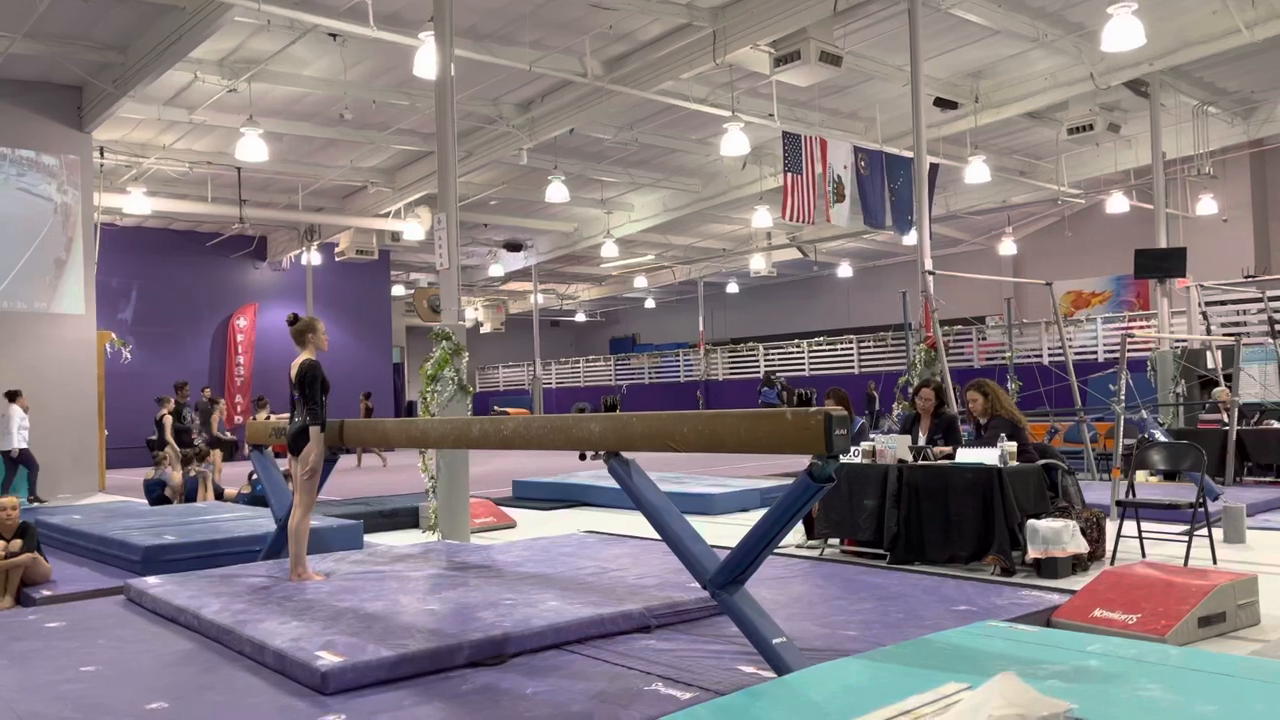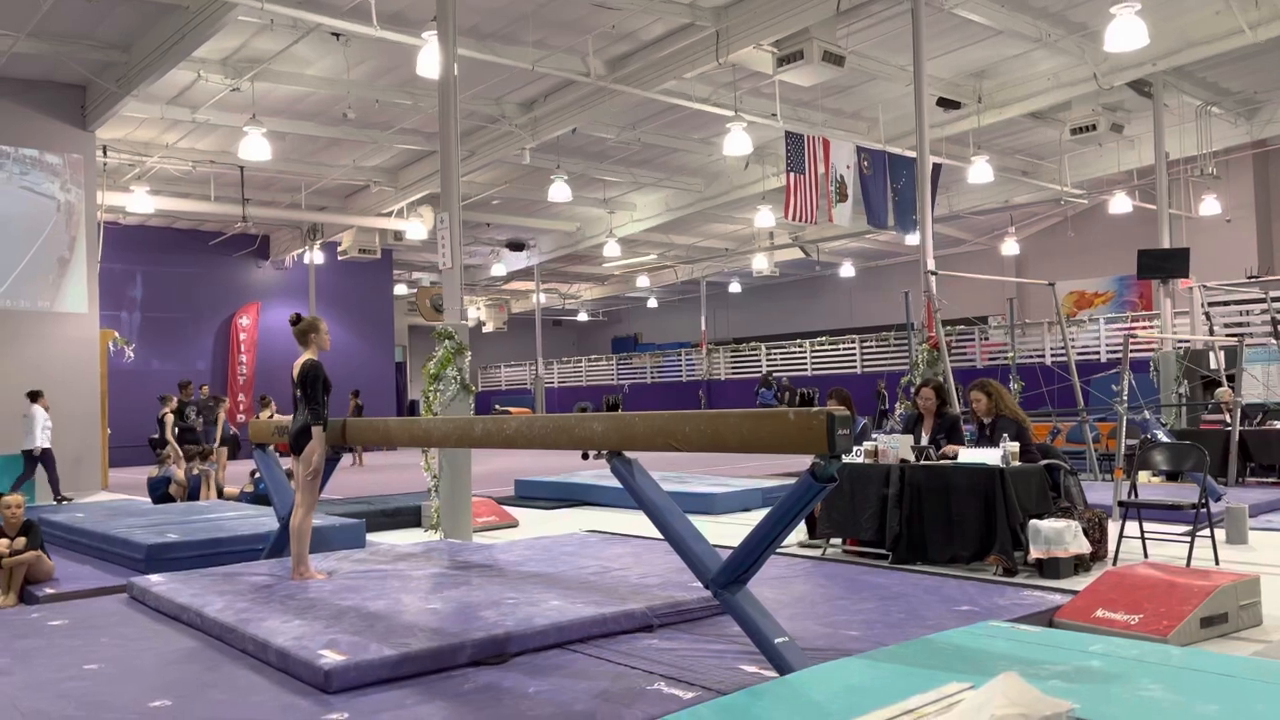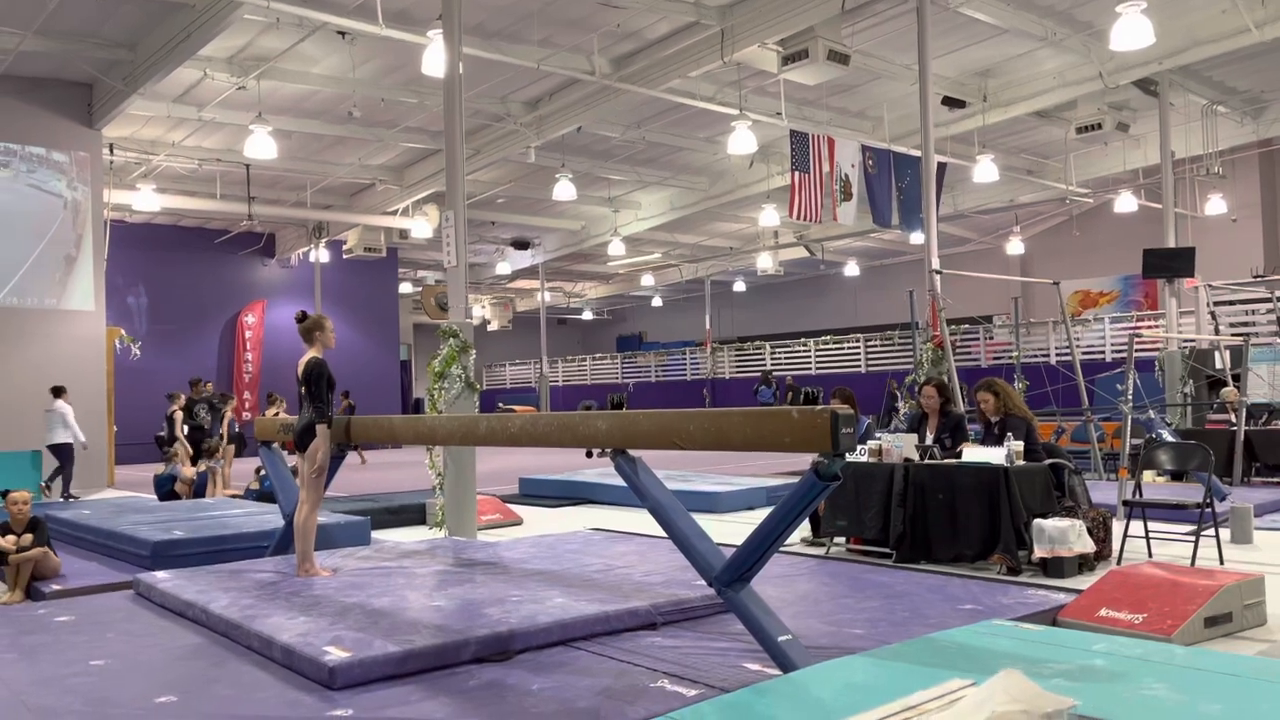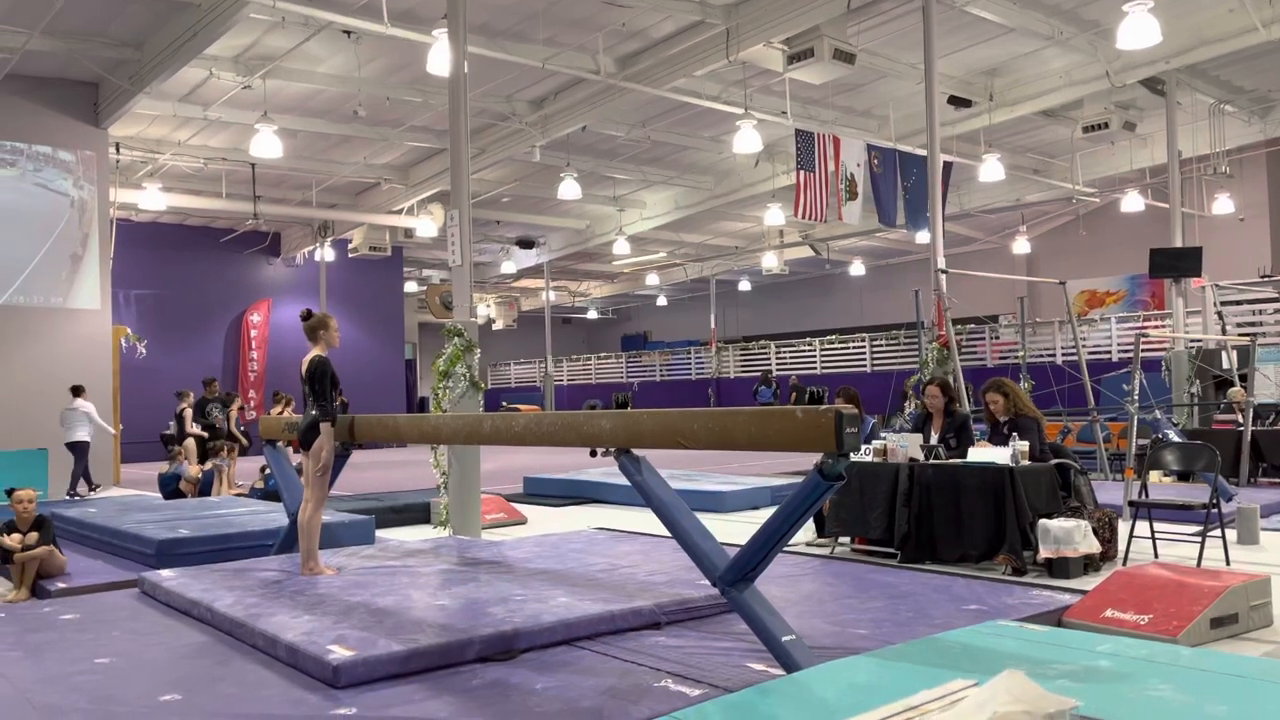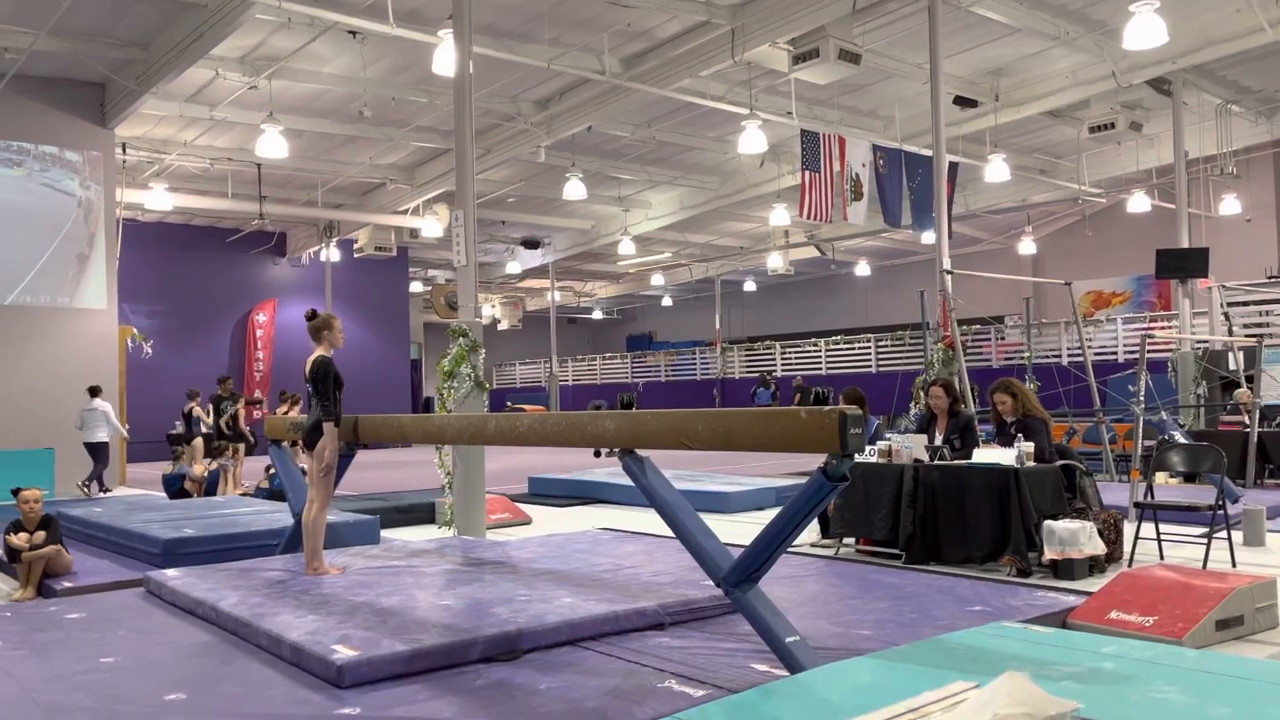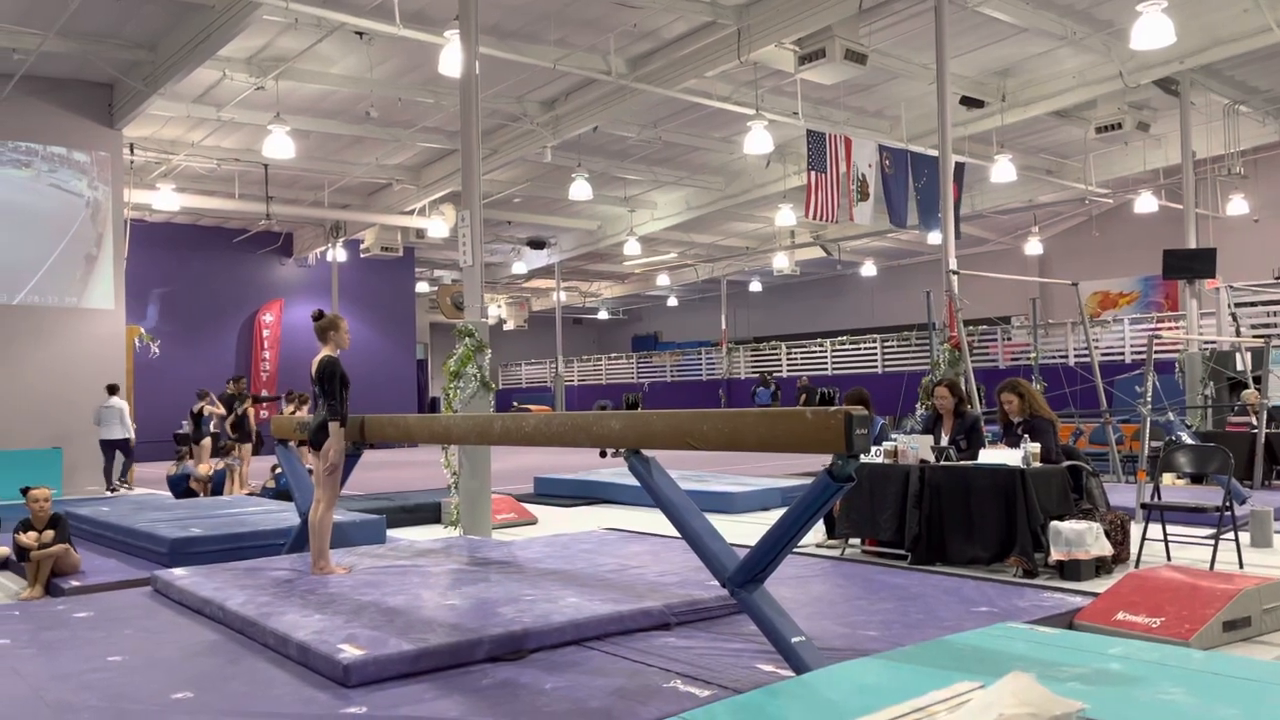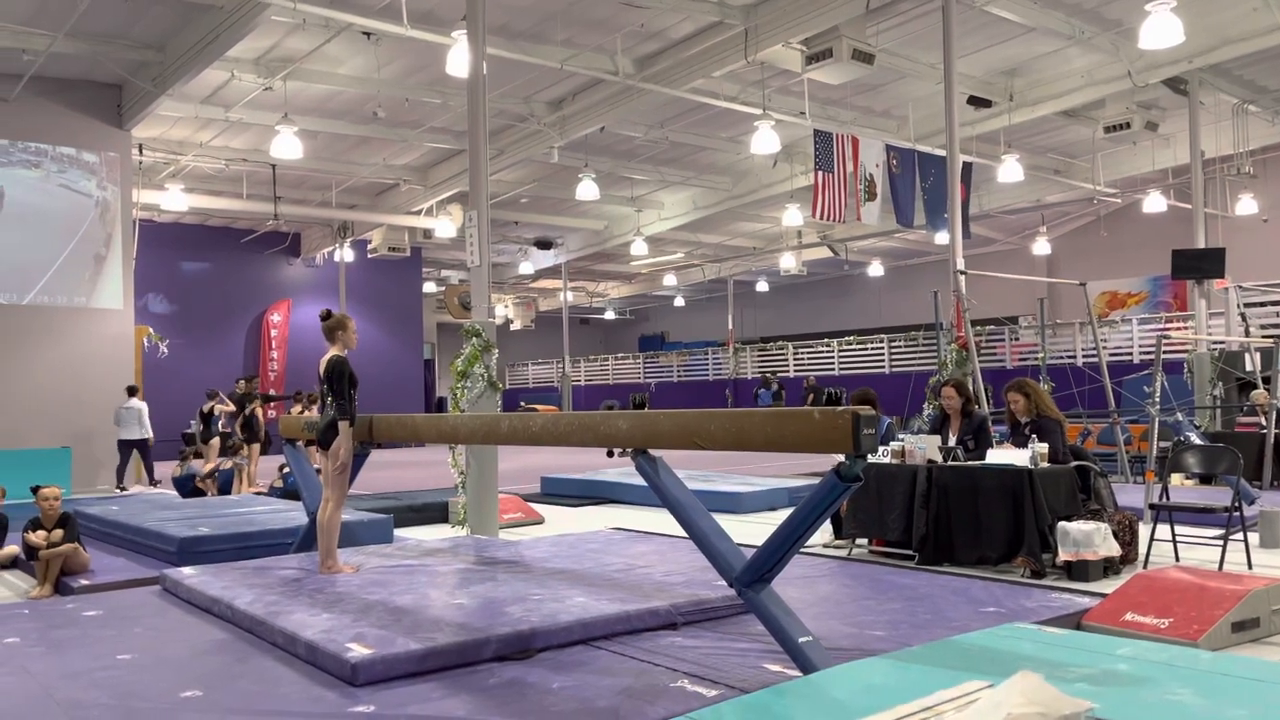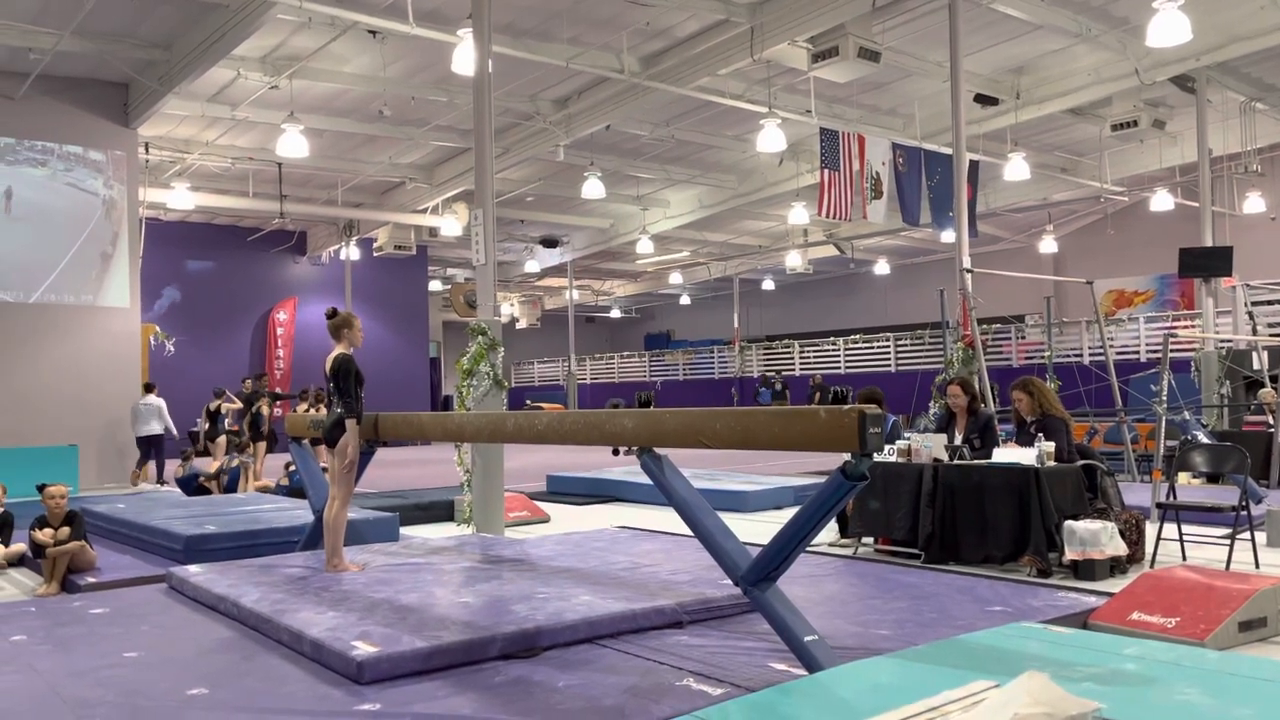
dt=0.2s
person 1, frame 1
left shoulder: (294, 366)
right shoulder: (312, 366)
right elbow: (314, 410)
left wrist: (290, 447)
right wrist: (316, 450)
left hip: (295, 434)
right hip: (308, 436)
left knee: (298, 505)
right knee: (305, 506)
left ankle: (295, 567)
right ankle: (300, 570)
person 1, frame 2
left shoulder: (297, 365)
right shoulder: (314, 366)
right elbow: (315, 410)
right wrist: (319, 451)
left hip: (296, 433)
right hip: (309, 436)
left knee: (299, 504)
right knee: (307, 505)
left ankle: (298, 566)
right ankle: (302, 568)
person 1, frame 3
left shoulder: (302, 363)
right shoulder: (318, 364)
right elbow: (320, 408)
right wrist: (323, 448)
left hip: (301, 430)
right hip: (314, 433)
left knee: (304, 501)
right knee: (312, 502)
left ankle: (302, 562)
right ankle: (307, 565)
person 1, frame 4
left shoulder: (306, 361)
right shoulder: (322, 362)
right elbow: (324, 406)
right wrist: (327, 447)
left hip: (305, 429)
right hip: (318, 432)
left knee: (308, 499)
right knee: (317, 501)
left ankle: (306, 561)
right ankle: (312, 564)
person 1, frame 5
left shoulder: (311, 361)
right shoulder: (325, 363)
right elbow: (327, 407)
right wrist: (330, 446)
left hip: (310, 430)
right hip: (322, 432)
left knee: (312, 499)
right knee: (322, 500)
left ankle: (311, 561)
right ankle: (317, 563)
person 1, frame 6
left shoulder: (316, 362)
right shoulder: (332, 363)
right elbow: (333, 406)
right wrist: (336, 446)
left hip: (316, 429)
right hip: (328, 432)
left knee: (318, 499)
right knee: (328, 500)
left ankle: (317, 560)
right ankle: (323, 563)
person 1, frame 7
left shoulder: (324, 362)
right shoulder: (340, 362)
right elbow: (342, 405)
right wrist: (345, 445)
left hip: (324, 429)
right hip: (336, 432)
left knee: (327, 498)
right knee: (337, 499)
left ankle: (325, 560)
right ankle: (331, 562)
person 1, frame 8
left shoulder: (330, 360)
right shoulder: (346, 360)
right elbow: (349, 403)
right wrist: (353, 443)
left hip: (330, 427)
right hip: (343, 430)
left knee: (333, 496)
right knee: (343, 497)
left ankle: (331, 558)
right ankle: (337, 560)
